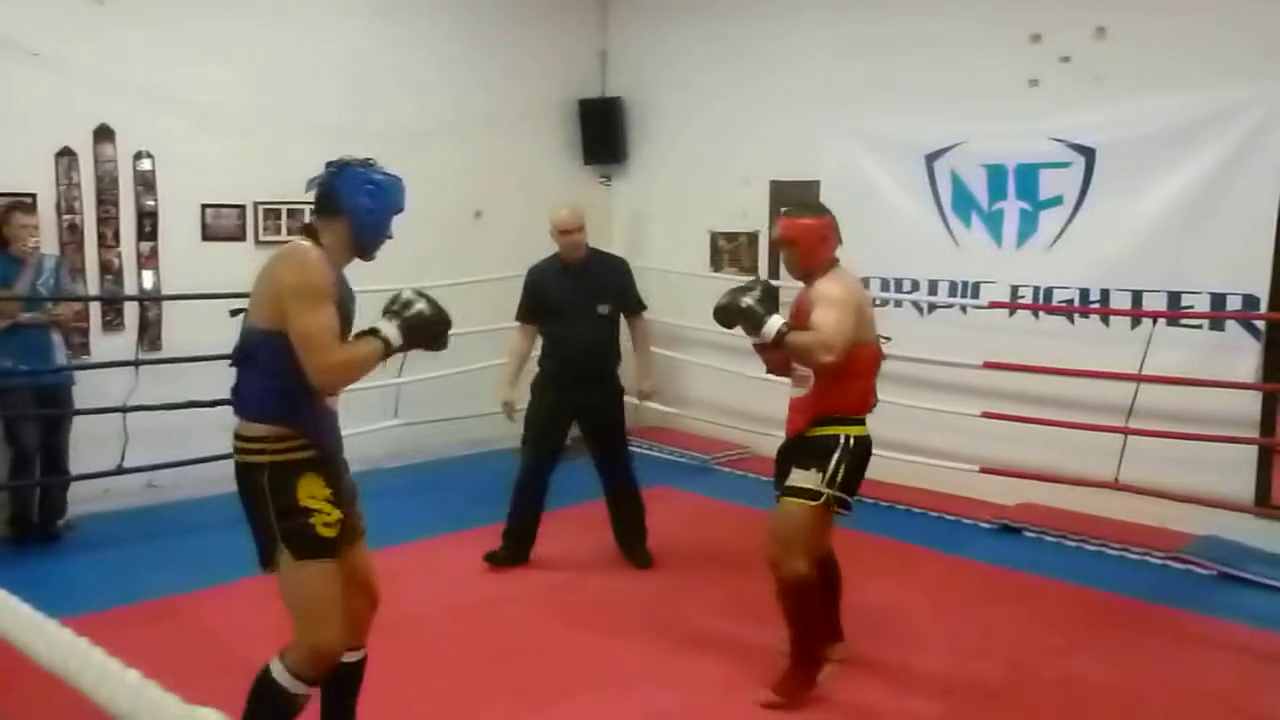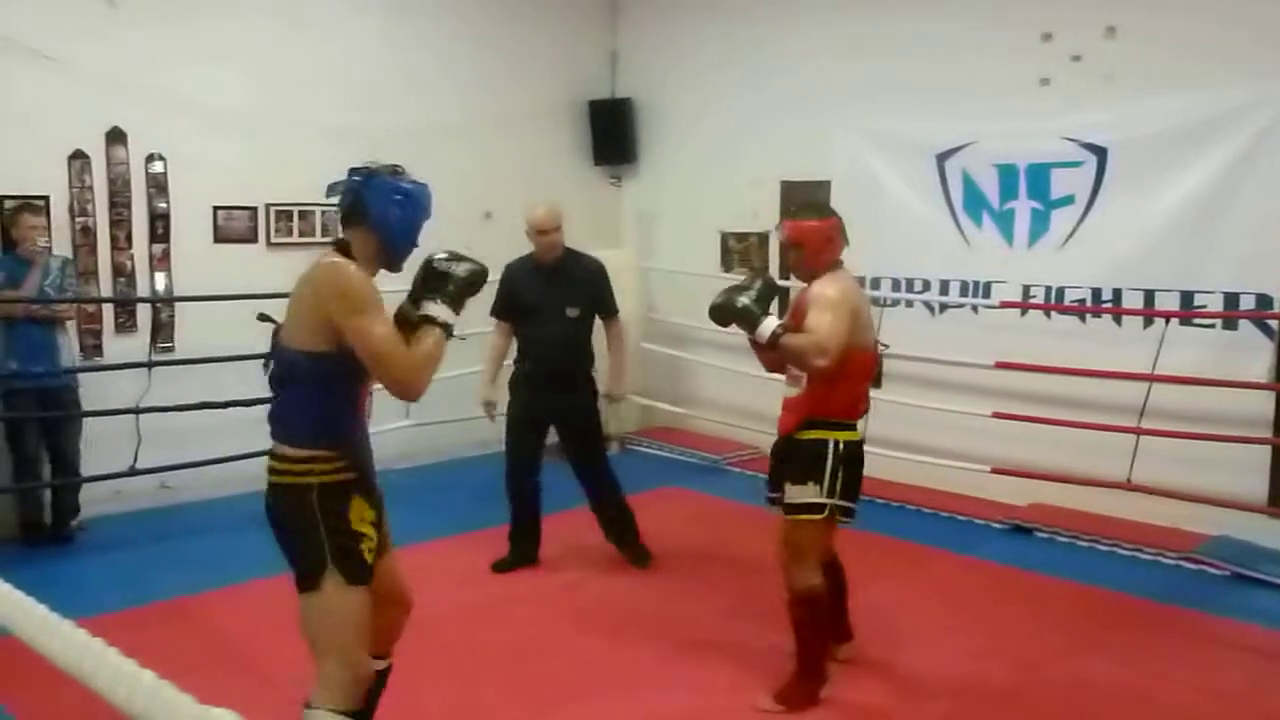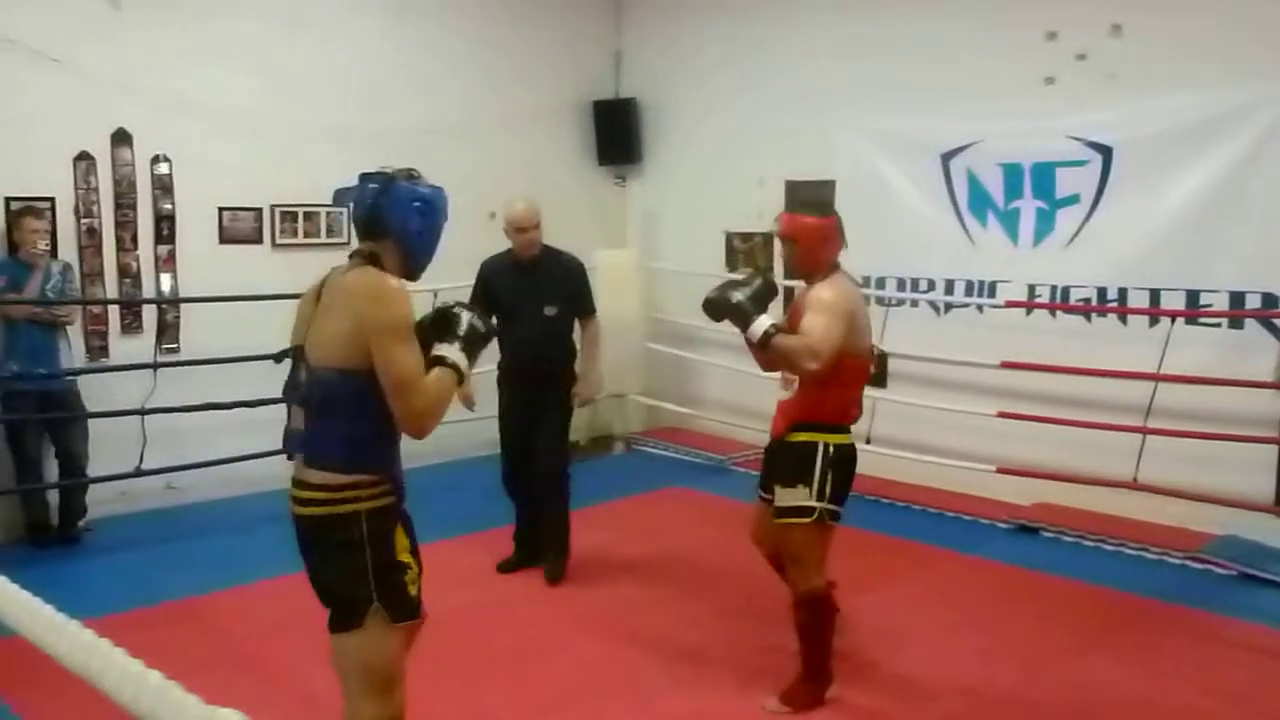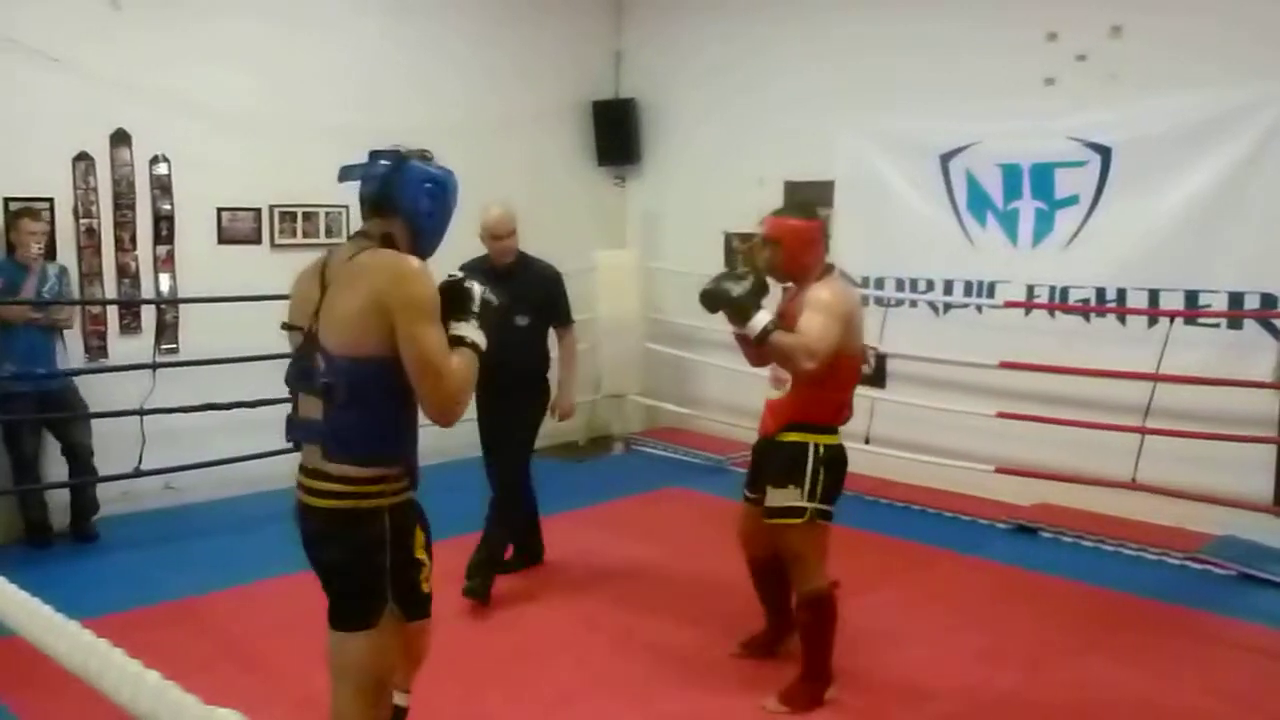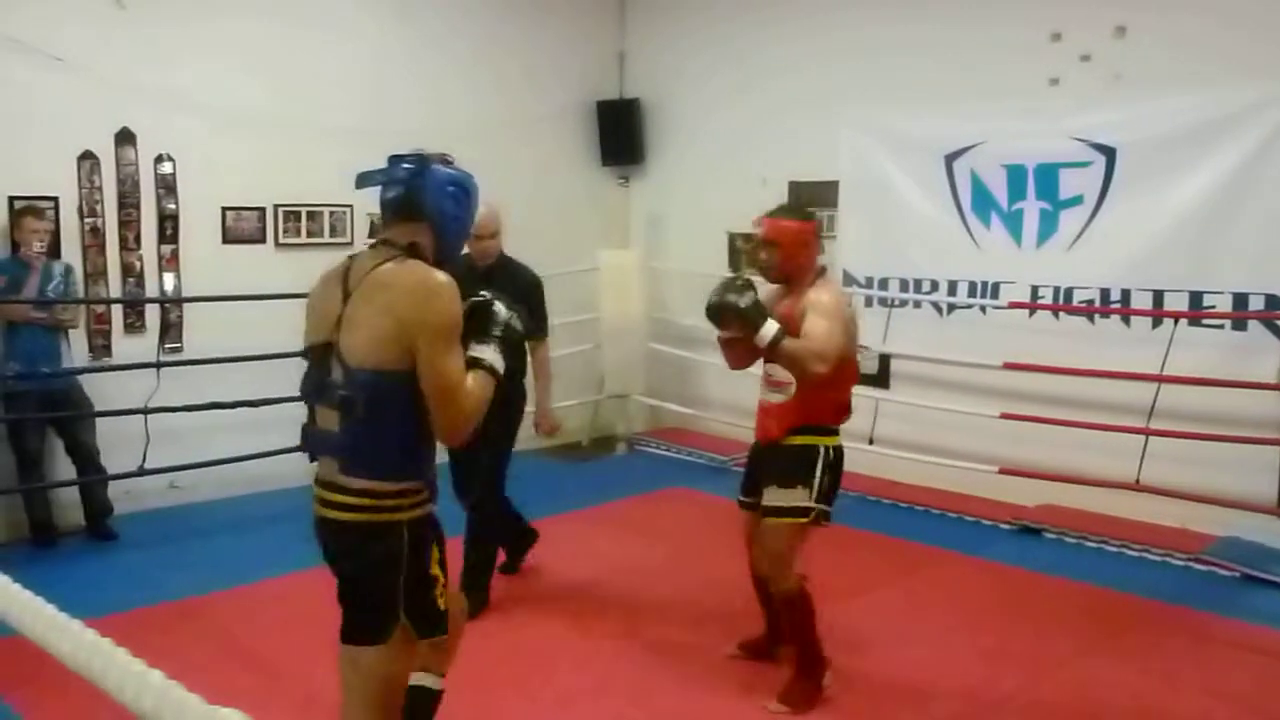
dt=0.2s
person 1, frame 1
left shoulder: (322, 270)
right shoulder: (302, 264)
right elbow: (327, 373)
left wrist: (389, 331)
right wrist: (394, 330)
left hip: (315, 455)
right hip: (278, 466)
left knee: (361, 600)
right knee: (319, 641)
person 1, frame 2
left shoulder: (336, 275)
right shoulder: (342, 279)
right elbow: (407, 381)
left wrist: (418, 306)
right wrist: (441, 306)
left hip: (340, 474)
right hip: (315, 487)
left knee: (391, 605)
right knee: (348, 670)
person 1, frame 3
left shoulder: (325, 290)
right shoulder: (383, 294)
right elbow: (416, 418)
left wrist: (420, 343)
right wrist: (454, 350)
left hip: (324, 500)
right hip: (355, 513)
left knee: (400, 625)
person 1, frame 4
left shoulder: (314, 276)
right shoulder: (400, 274)
right elbow: (444, 405)
right wrist: (469, 327)
left hip: (321, 496)
right hip: (369, 507)
left knee: (406, 645)
person 1, frame 5
left shoulder: (331, 284)
right shoulder: (427, 288)
right elbow: (453, 426)
right wrist: (488, 348)
left hip: (337, 506)
right hip: (387, 521)
left knee: (444, 621)
person 2, frame 1
left shoulder: (835, 290)
right shoulder: (814, 293)
left elbow: (824, 353)
right elbow: (784, 363)
left wrist: (763, 321)
right wrist: (759, 326)
left hip: (835, 440)
right hip: (810, 435)
left knee: (785, 549)
right knee: (810, 543)
left ankle: (804, 665)
right ankle: (827, 635)
person 2, frame 2
left shoulder: (833, 292)
right shoulder: (817, 293)
left elbow: (819, 356)
right elbow: (778, 362)
left wrist: (760, 323)
right wrist: (755, 320)
left hip: (825, 445)
right hip: (804, 438)
left knee: (798, 563)
right knee: (814, 547)
left ankle: (809, 677)
right ankle: (836, 634)
person 2, frame 3
left shoulder: (831, 295)
right shoulder: (818, 293)
left elbow: (809, 359)
right elbow: (775, 360)
left wrist: (752, 321)
right wrist: (753, 317)
left hip: (817, 447)
right hip: (796, 439)
left knee: (802, 563)
right knee: (767, 537)
left ankle: (815, 679)
right ankle: (822, 615)
person 2, frame 4
left shoulder: (828, 297)
right shoulder: (801, 294)
left elbow: (806, 359)
right elbow: (762, 357)
left wrist: (753, 315)
right wrist: (742, 316)
left hip: (807, 447)
right hip: (780, 439)
left knee: (804, 565)
right knee: (755, 542)
left ankle: (816, 679)
right ankle: (779, 627)
person 2, frame 5
left shoulder: (824, 300)
right shoulder: (780, 296)
left elbow: (816, 363)
right elbow: (739, 359)
left wrist: (760, 324)
right wrist: (732, 322)
left hip: (807, 449)
right hip: (771, 442)
left knee: (778, 565)
right knee: (757, 551)
left ankle: (810, 671)
right ankle: (776, 634)
person 3, frame 1
left shoulder: (615, 269)
right shoulder: (540, 276)
left elbow: (637, 322)
right elbow: (526, 332)
left wrist: (645, 373)
right wrist: (508, 384)
left hip: (602, 386)
right hip: (553, 384)
left knee: (616, 466)
right knee: (534, 465)
left ankle: (633, 541)
right ankle: (515, 545)
person 3, frame 2
left shoulder: (589, 270)
right shoulder: (516, 274)
left elbow: (612, 323)
right elbow: (503, 330)
left wrist: (616, 376)
right wrist: (489, 382)
left hip: (575, 386)
right hip: (529, 386)
left knee: (592, 465)
right knee: (520, 469)
left ankle: (628, 539)
right ankle: (523, 548)
person 3, frame 3
left shoulder: (568, 267)
right shoulder: (492, 271)
left elbow: (589, 323)
left wrist: (588, 376)
left hip: (556, 384)
right hip: (513, 384)
left knee: (551, 468)
right knee: (517, 470)
left ankle: (555, 550)
right ankle: (528, 547)
person 3, frame 4
left shoulder: (544, 276)
right shoulder: (469, 276)
left elbow: (566, 334)
left wrist: (566, 390)
left hip: (528, 392)
right hip: (489, 391)
left knee: (509, 478)
right knee: (506, 475)
left ankle: (482, 570)
right ankle: (529, 548)
person 3, frame 5
left shoulder: (523, 281)
right shoulder: (451, 276)
left elbow: (539, 344)
left wrist: (545, 405)
left hip: (502, 399)
left knee: (485, 491)
right knee: (468, 484)
left ankle: (475, 587)
right ankle: (520, 537)
person 4, frame 1
left shoulder: (54, 265)
left elbow: (65, 314)
right wrist: (27, 267)
left hip: (54, 373)
left knee: (56, 452)
left ankle: (50, 520)
person 4, frame 2
left shoulder: (62, 265)
left elbow: (67, 311)
right wrist: (36, 266)
left hip: (59, 375)
left knee: (66, 454)
left ankle: (63, 521)
right ankle: (32, 526)
person 4, frame 3
left shoulder: (62, 269)
left elbow: (70, 315)
left wrist: (32, 312)
right wrist: (37, 269)
left hip: (59, 377)
left knee: (74, 454)
right knee: (28, 458)
left ankle: (70, 522)
right ankle: (38, 527)
person 4, frame 4
left shoulder: (58, 272)
left elbow: (67, 319)
left wrist: (29, 315)
right wrist: (33, 271)
left hip: (55, 377)
left knee: (81, 448)
left ankle: (83, 520)
right ankle: (37, 527)
person 4, frame 5
left shoulder: (63, 270)
left elbow: (73, 318)
left wrist: (32, 314)
right wrist: (34, 271)
left hip: (60, 375)
left knee: (86, 448)
right knee: (30, 457)
left ankle: (98, 518)
right ankle: (42, 526)
